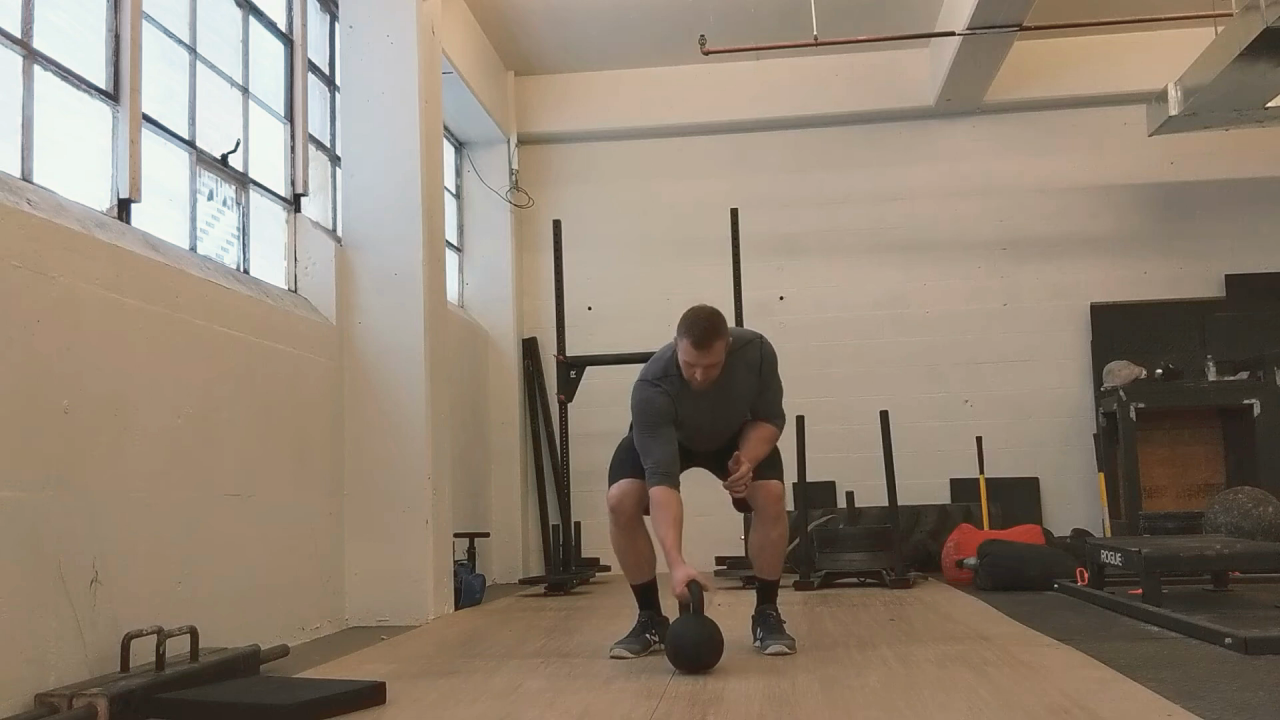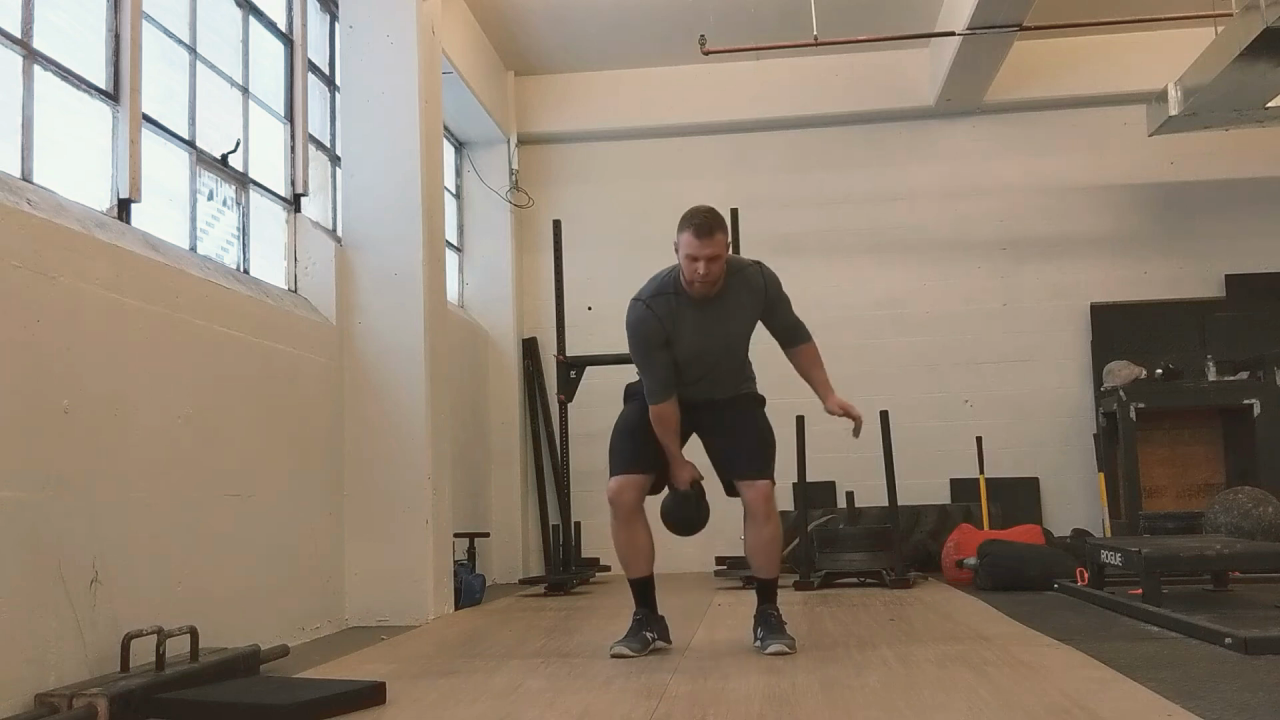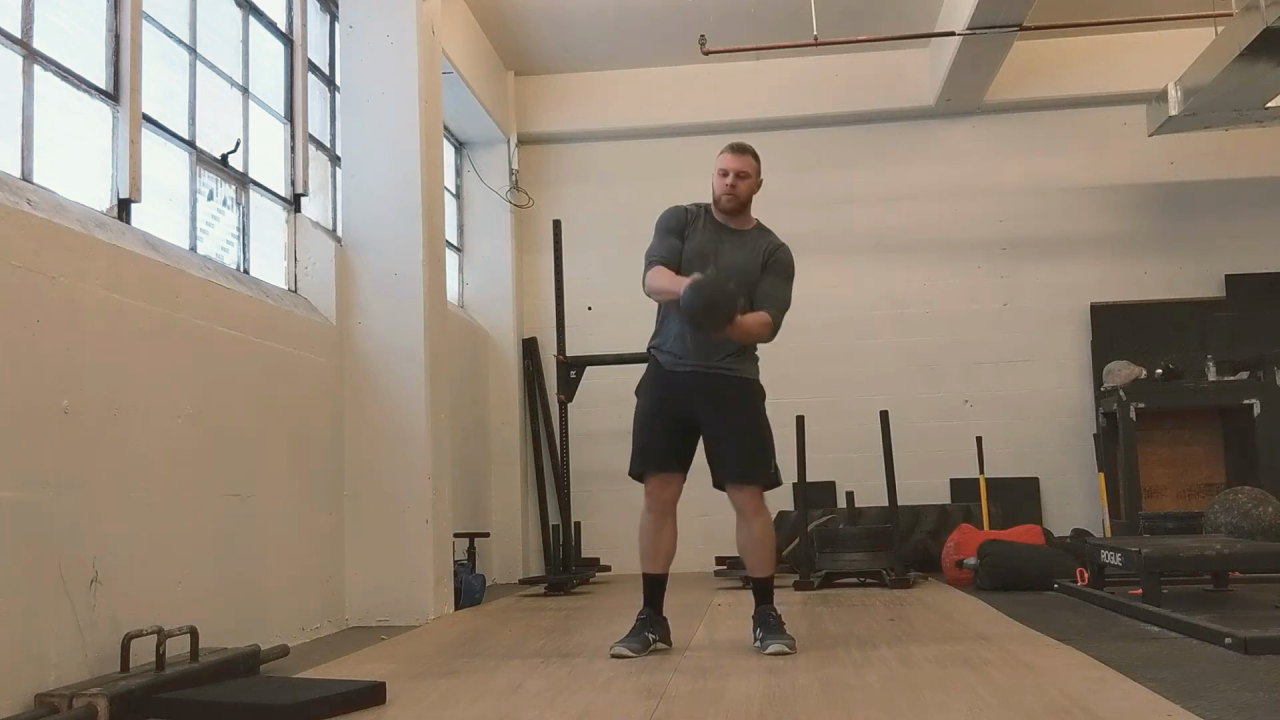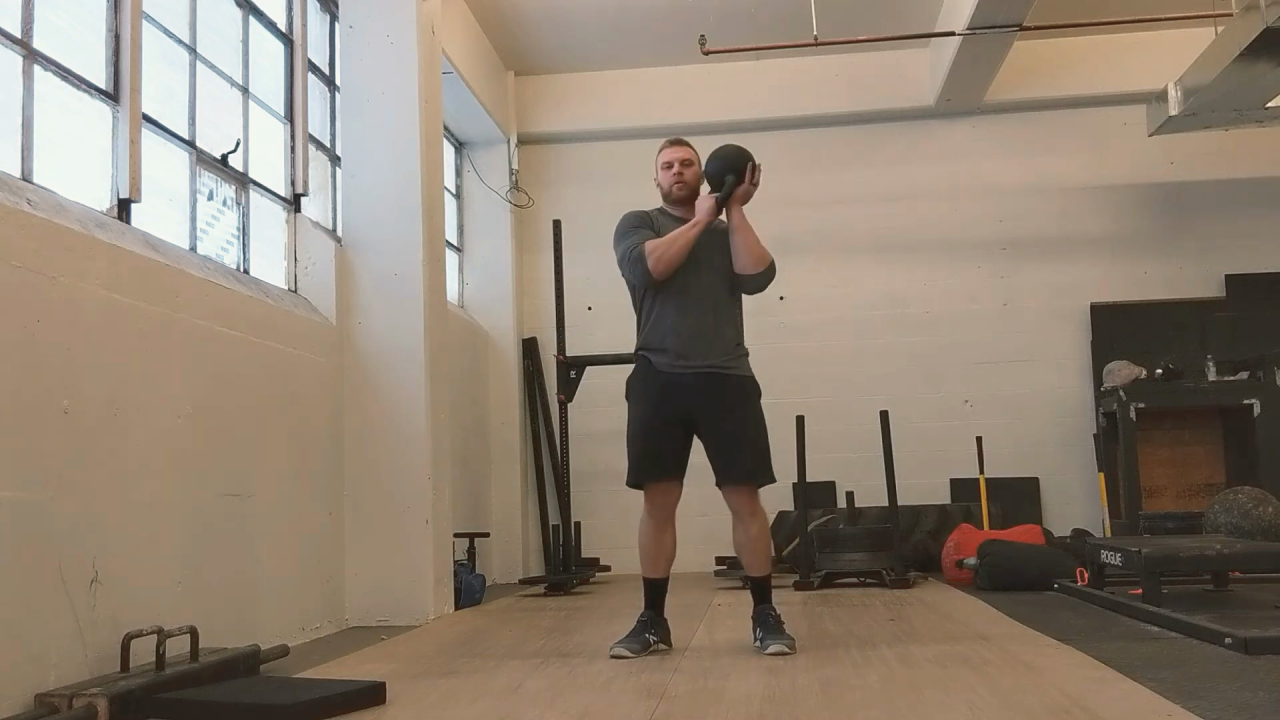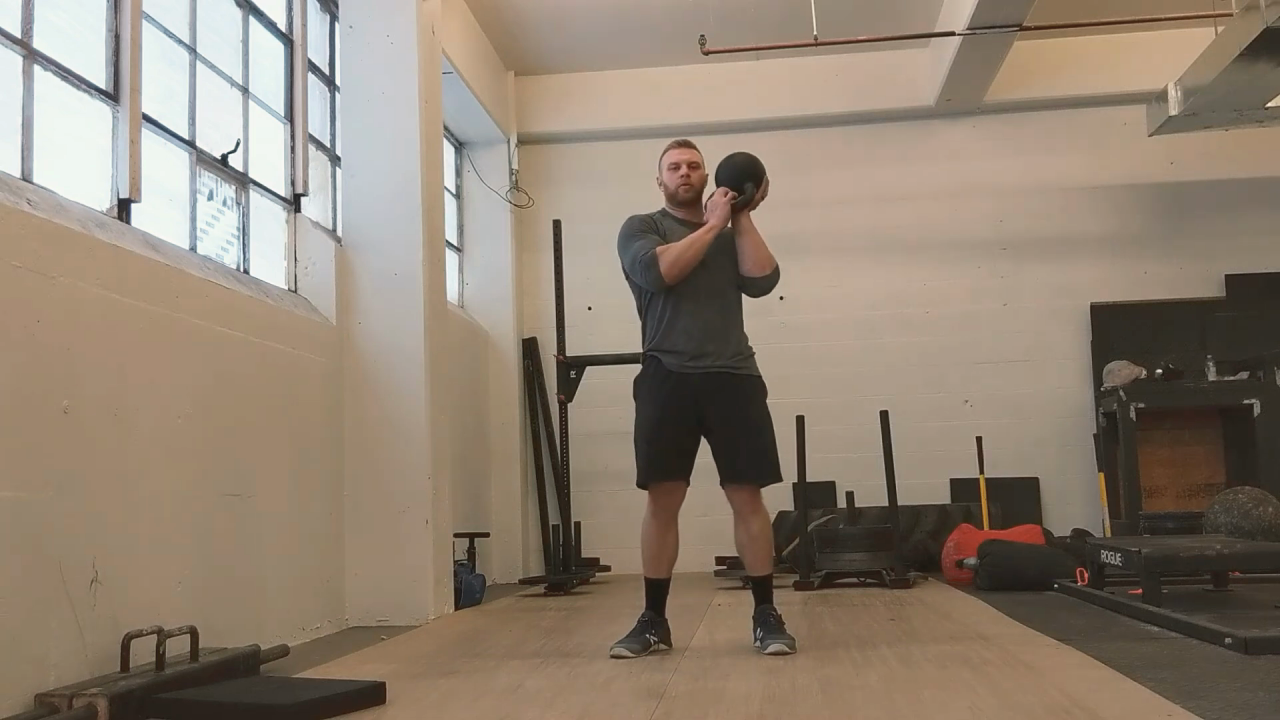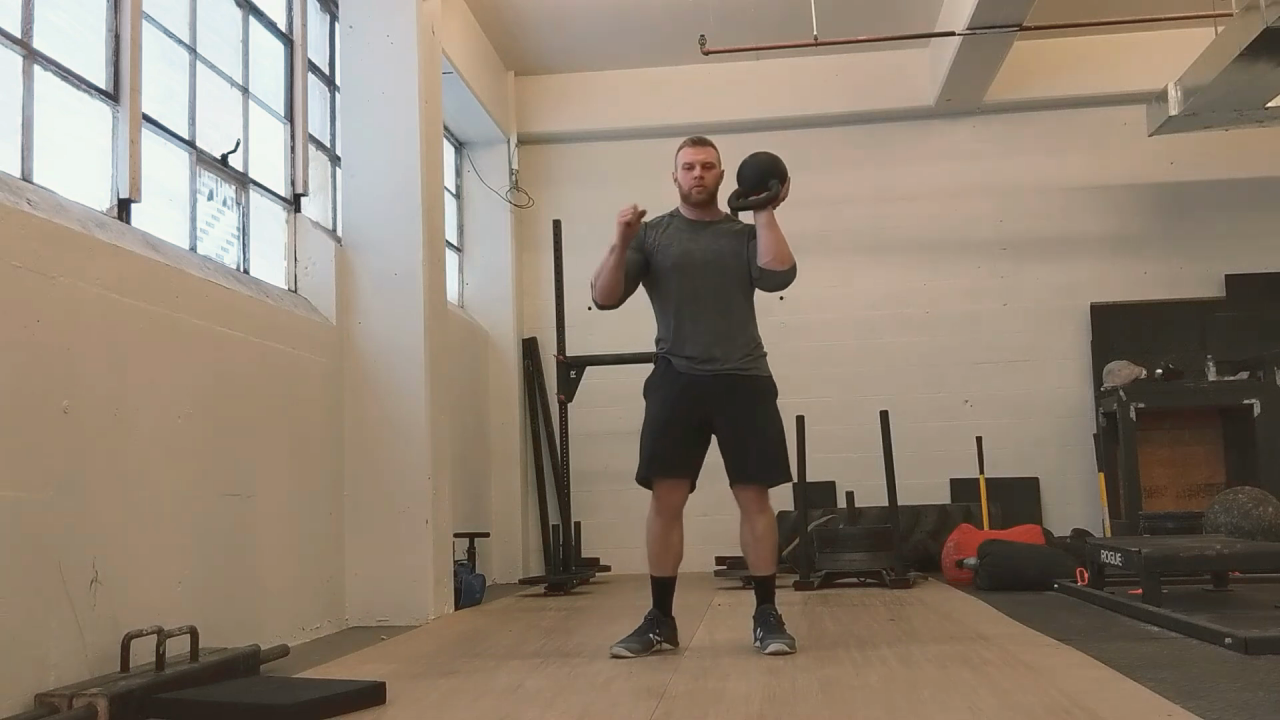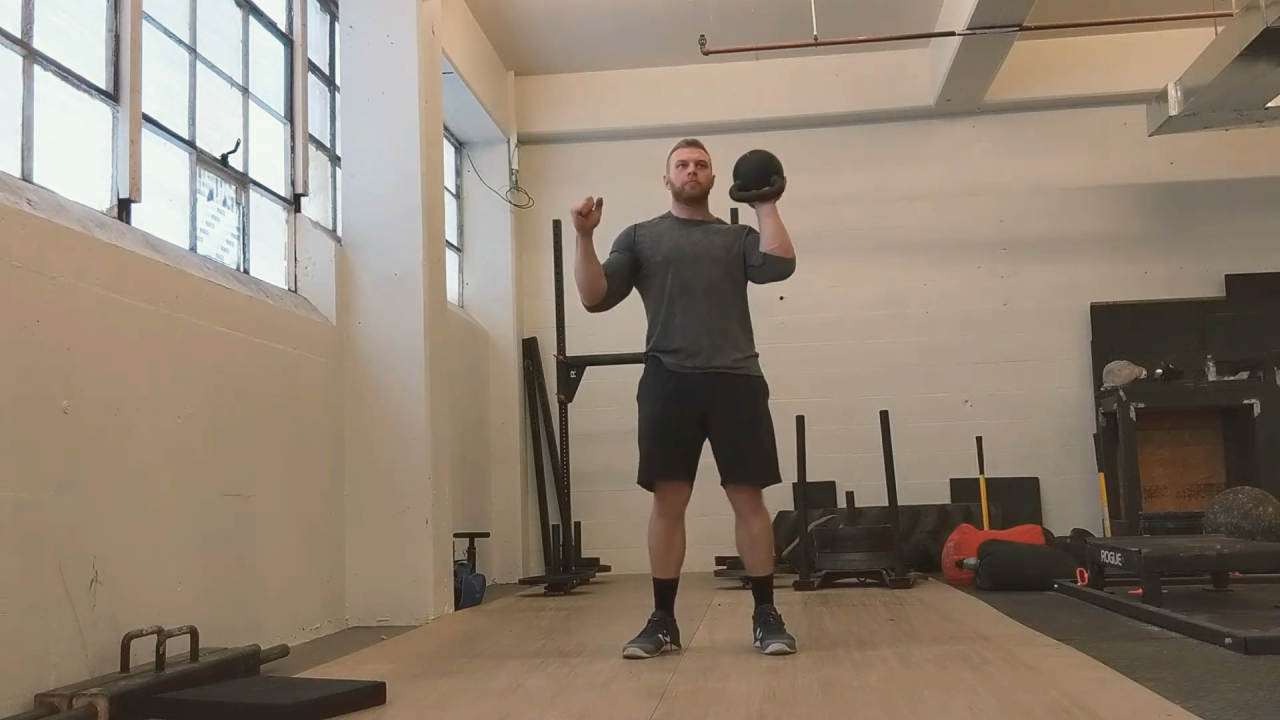
dt=0.7s
person 1, frame 1
left shoulder: (756, 351)
right shoulder: (652, 386)
left elbow: (770, 418)
right elbow: (661, 479)
left wrist: (748, 459)
right wrist: (676, 563)
left hip: (735, 434)
right hip: (665, 437)
left knee: (770, 494)
right knee: (621, 500)
left ankle: (767, 615)
right ankle: (650, 619)
person 1, frame 2
left shoulder: (757, 281)
right shoulder: (647, 308)
left elbow: (794, 338)
right elbow: (660, 394)
left wrist: (826, 395)
right wrist: (676, 462)
left hip: (732, 397)
right hip: (659, 399)
left knee: (759, 495)
right knee: (622, 493)
left ankle: (768, 616)
right ankle: (648, 620)
person 1, frame 3
left shoulder: (773, 251)
right shoulder: (679, 220)
left elbow: (769, 322)
right elbow: (652, 277)
left wrist: (732, 324)
right wrist: (682, 284)
left hip: (732, 381)
right hip: (669, 374)
left knee: (749, 498)
right knee: (658, 495)
left ankle: (766, 616)
right ankle: (652, 619)
person 1, frame 4
left shoulder: (727, 233)
right shoulder: (637, 223)
left elbow: (757, 278)
right elbow: (645, 267)
left wrist: (735, 210)
right wrist: (699, 219)
left hip: (726, 378)
right hip: (659, 379)
left knee: (745, 497)
right knee: (657, 500)
left ankle: (765, 615)
right ankle: (653, 620)
person 1, frame 5
left shoulder: (732, 234)
right shoulder: (640, 228)
left elbow: (762, 281)
right elbow: (659, 271)
left wrist: (742, 217)
right wrist: (712, 225)
left hip: (733, 378)
right hip: (667, 380)
left knee: (747, 496)
right knee: (662, 499)
left ankle: (765, 614)
right ankle: (654, 619)
person 1, frame 6
left shoulder: (745, 234)
right shoulder: (649, 233)
left elbow: (778, 275)
right elbow: (604, 298)
left wrist: (766, 212)
right wrist: (620, 242)
left hip: (742, 380)
right hip: (677, 381)
left knee: (754, 496)
right knee: (665, 497)
left ankle: (767, 615)
right ankle: (659, 619)
person 1, frame 7
left shoulder: (737, 237)
right shoulder: (641, 236)
left elbow: (779, 265)
right elbow: (595, 297)
left wrist: (766, 205)
right wrist: (584, 237)
left hip: (736, 379)
right hip: (669, 380)
left knee: (749, 496)
right knee: (668, 499)
left ankle: (765, 614)
right ankle: (663, 619)
